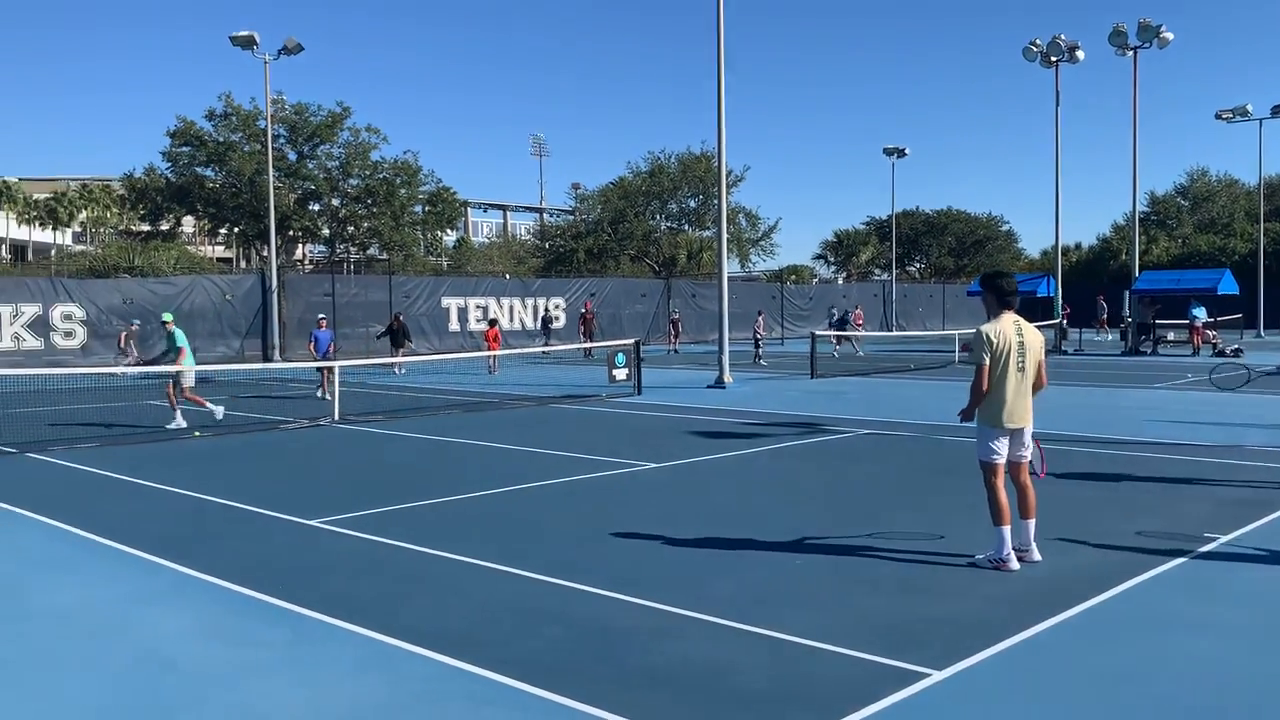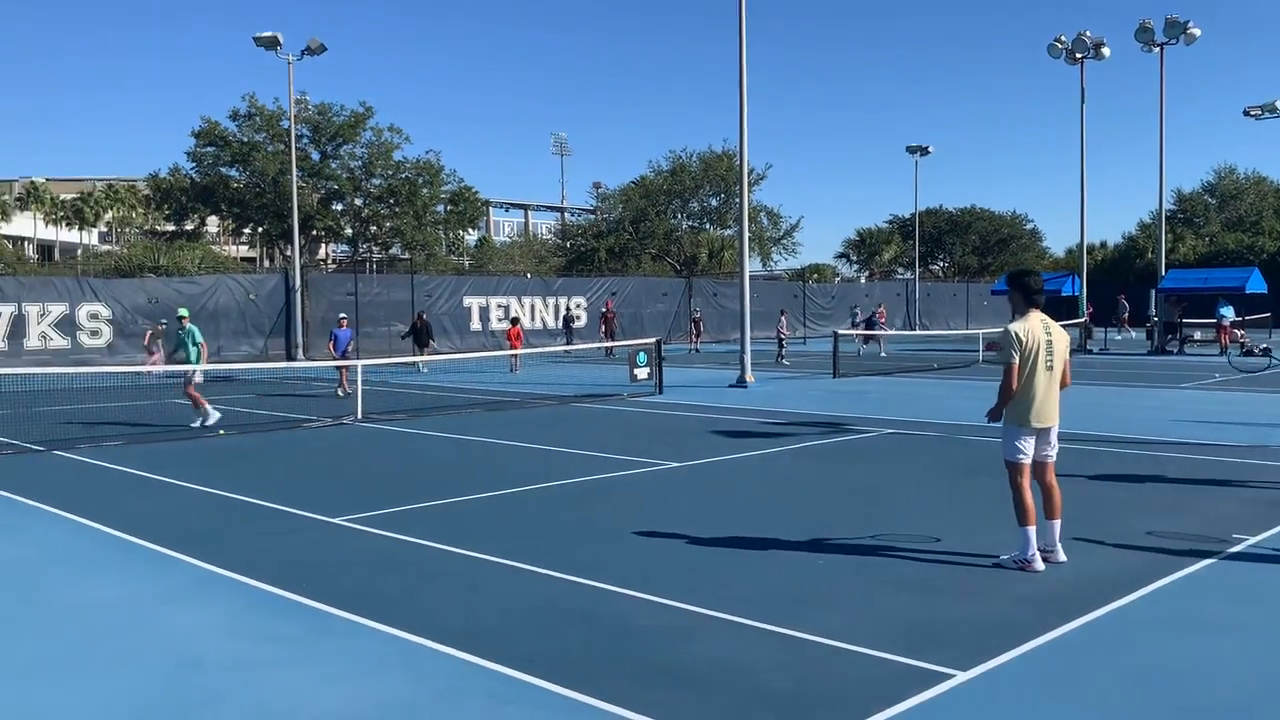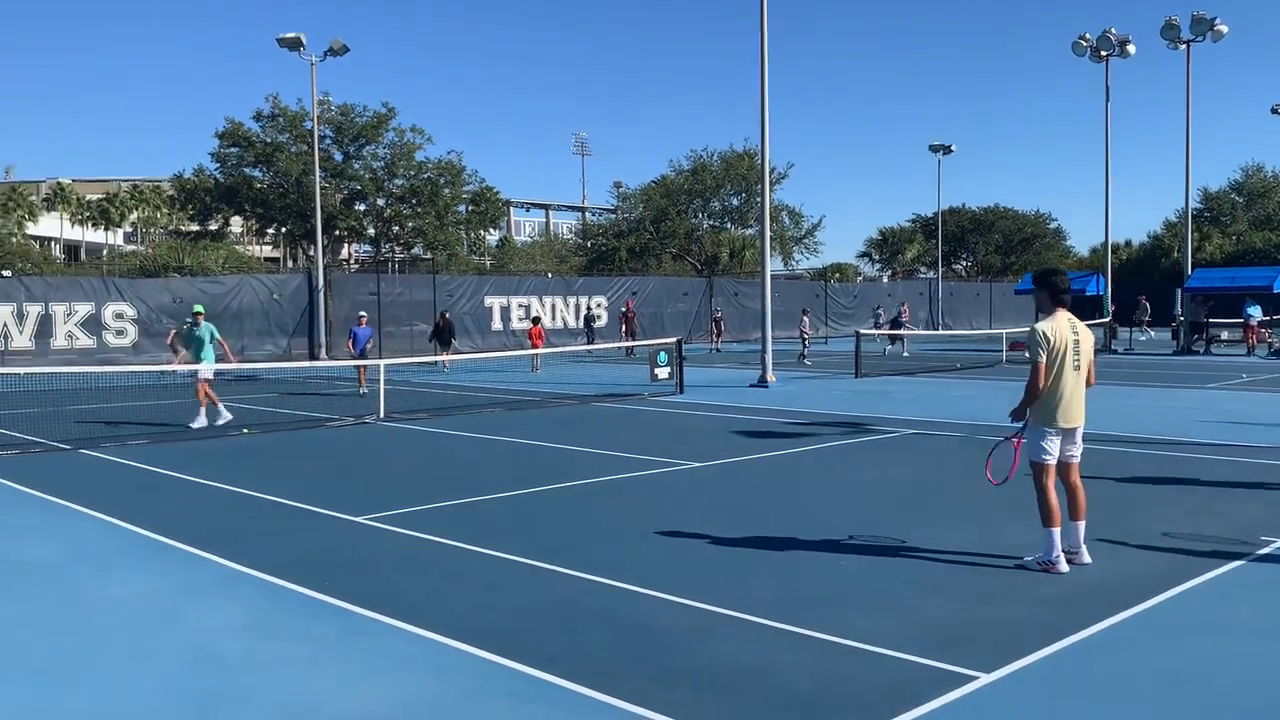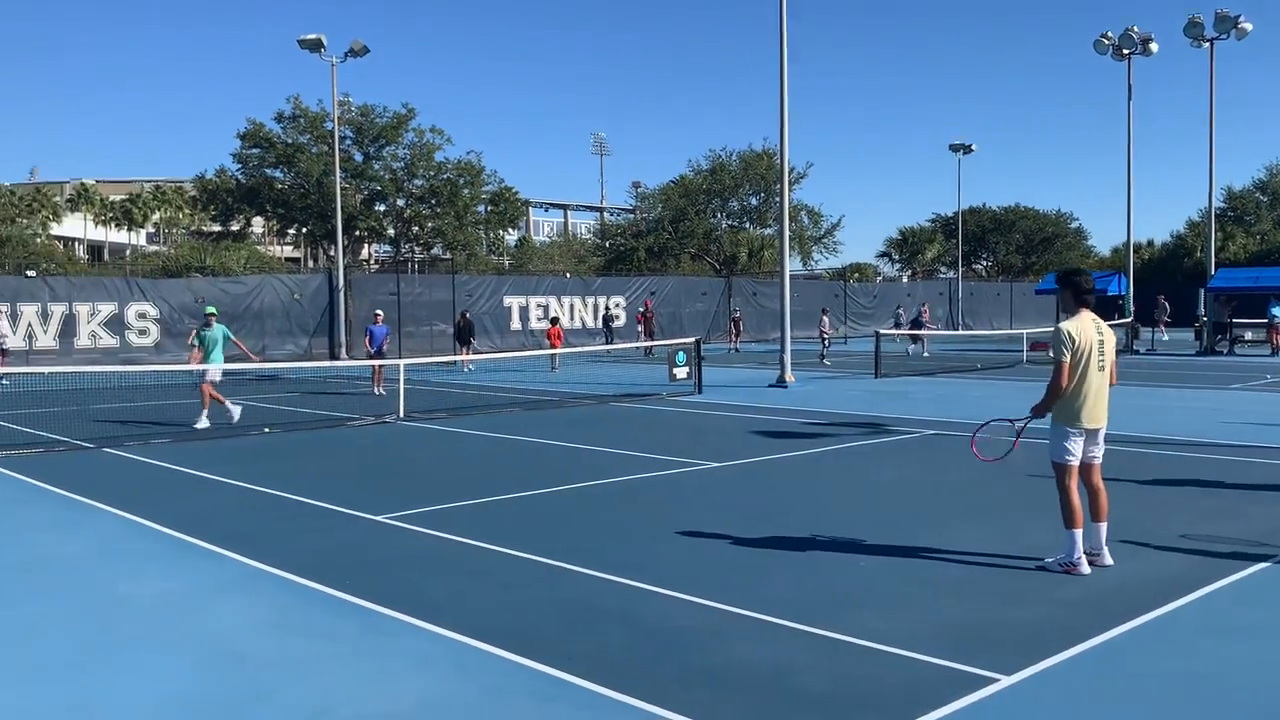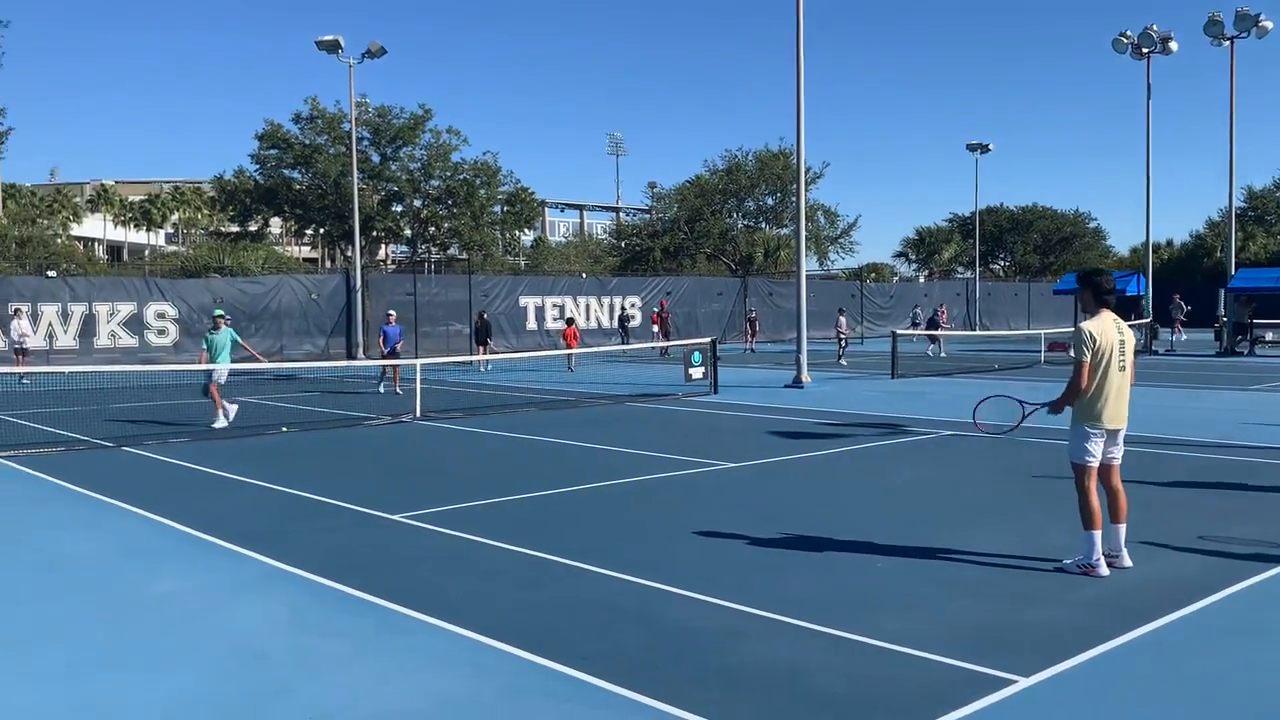
dt=0.1s
person 1, frame 1
left shoulder: (987, 332)
right shoulder: (1033, 332)
left elbow: (981, 384)
right elbow: (1041, 381)
left wrist: (970, 409)
left hip: (994, 419)
right hip: (1023, 417)
left knee: (995, 482)
right knee: (1022, 478)
left ankle: (1004, 553)
right ankle: (1028, 546)
person 1, frame 2
left shoulder: (1015, 330)
right shoulder: (1058, 330)
left elbow: (1010, 383)
right elbow: (1065, 380)
left wrist: (997, 409)
left hip: (1021, 419)
right hip: (1049, 416)
left knee: (1020, 482)
right knee: (1047, 479)
left ankle: (1029, 554)
right ankle: (1053, 546)
person 1, frame 3
left shoulder: (1043, 329)
right shoulder: (1084, 330)
left elbow: (1037, 382)
right elbow: (1089, 380)
left wrist: (1022, 408)
left hip: (1047, 419)
right hip: (1075, 417)
left knee: (1045, 483)
right knee: (1072, 479)
left ankle: (1054, 556)
right ankle: (1077, 548)
person 1, frame 4
left shoulder: (1066, 329)
right shoulder: (1106, 330)
left elbow: (1060, 381)
right elbow: (1111, 378)
left wrist: (1043, 407)
left hip: (1070, 419)
right hip: (1097, 417)
left knee: (1068, 484)
right knee: (1094, 480)
left ankle: (1076, 557)
right ankle: (1099, 549)
person 1, frame 5
left shoulder: (1088, 329)
right shoulder: (1125, 330)
left elbow: (1080, 381)
right elbow: (1129, 378)
left wrist: (1059, 403)
left hip: (1090, 419)
right hip: (1117, 418)
left knee: (1087, 485)
right knee: (1113, 482)
left ankle: (1094, 559)
right ankle: (1118, 551)
